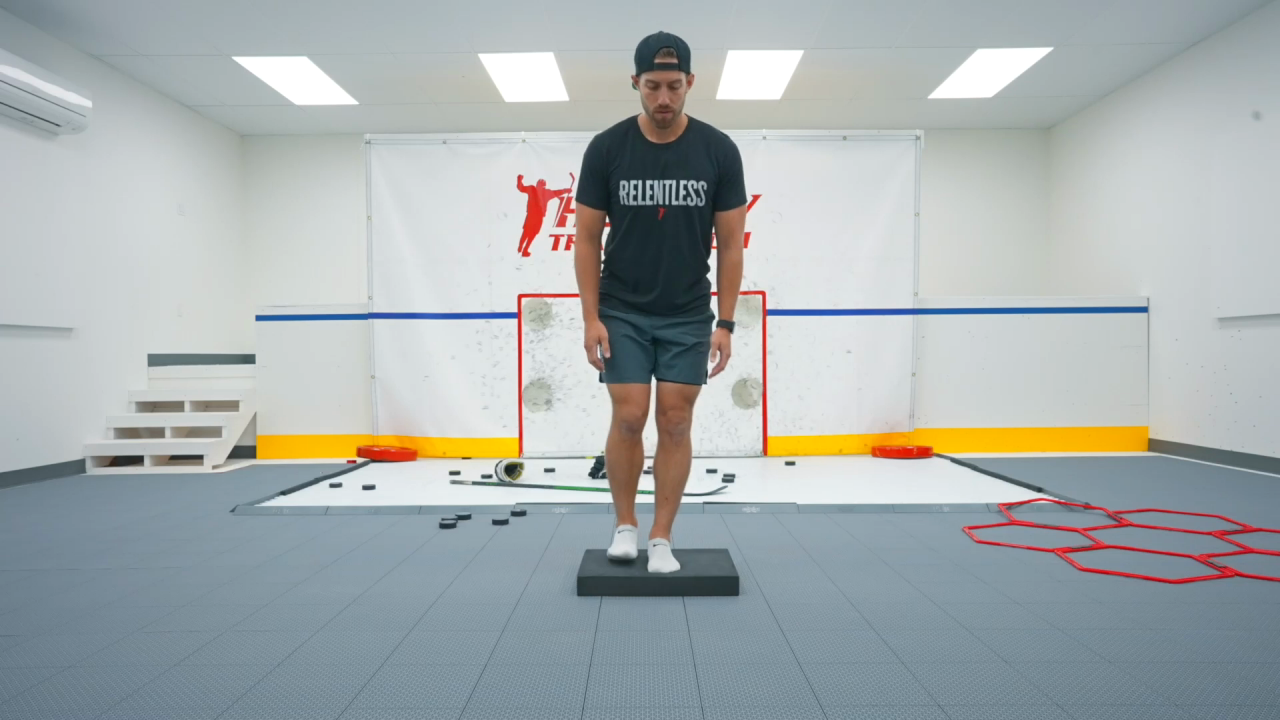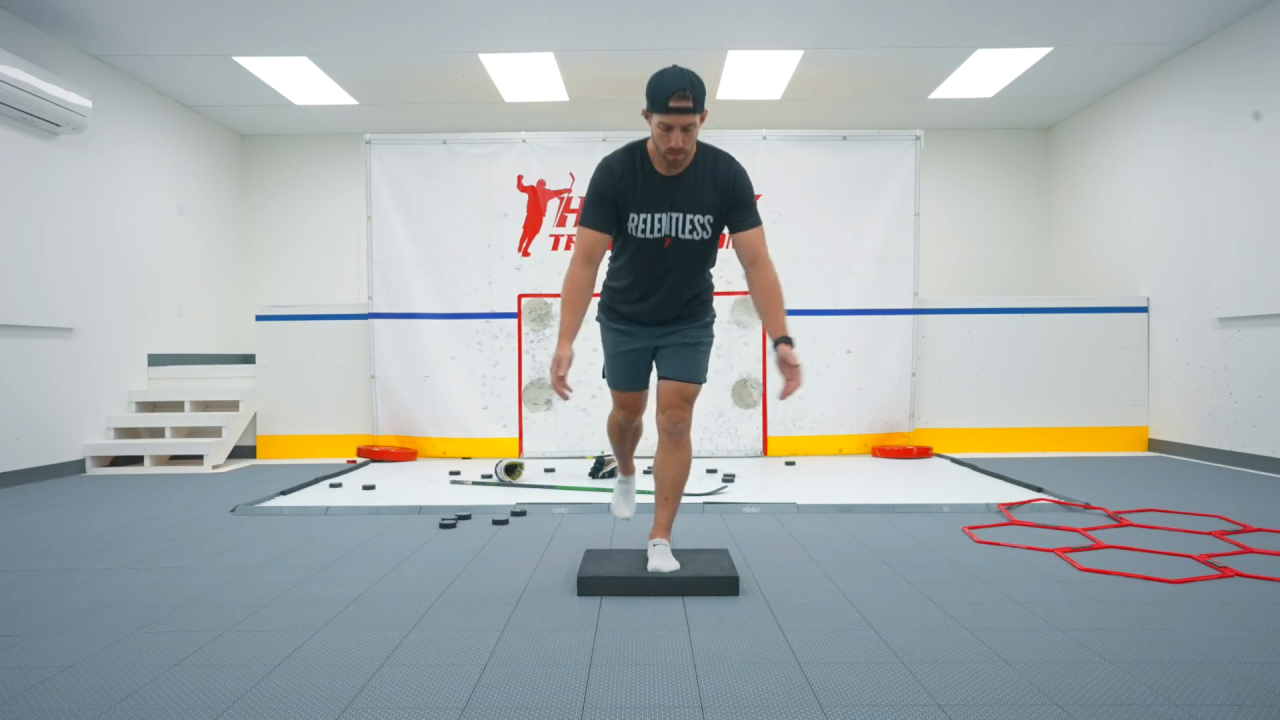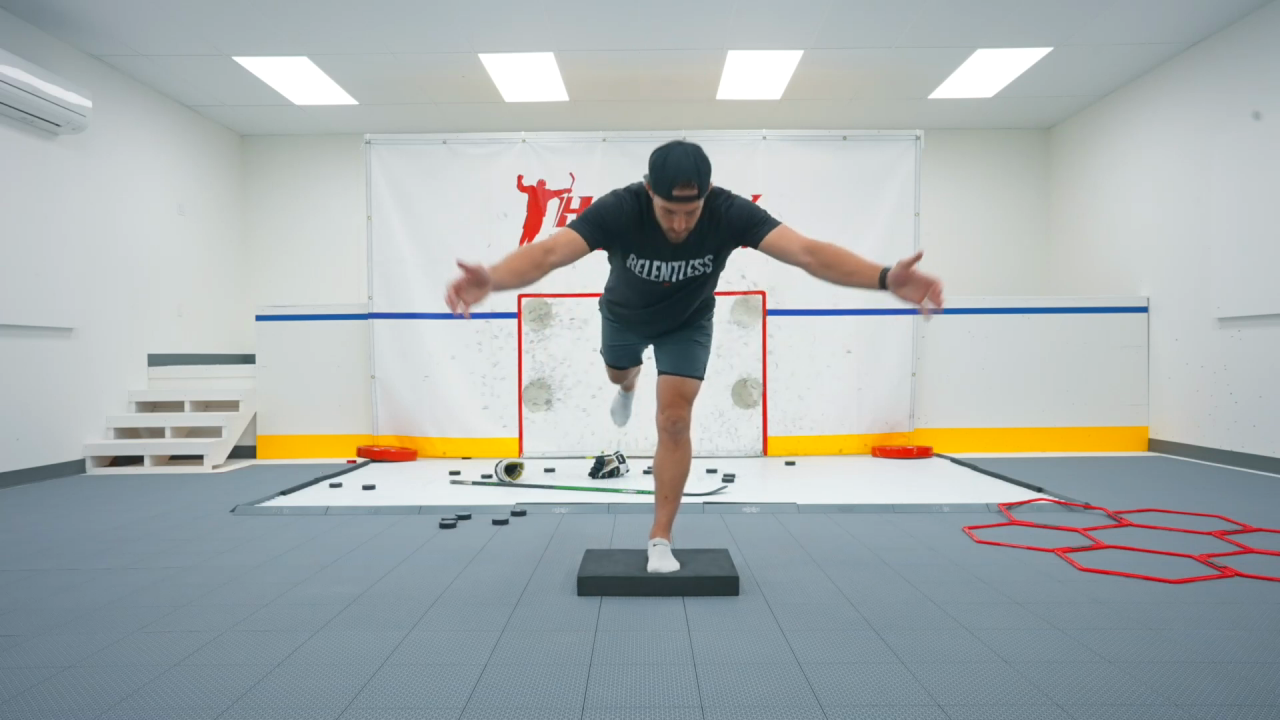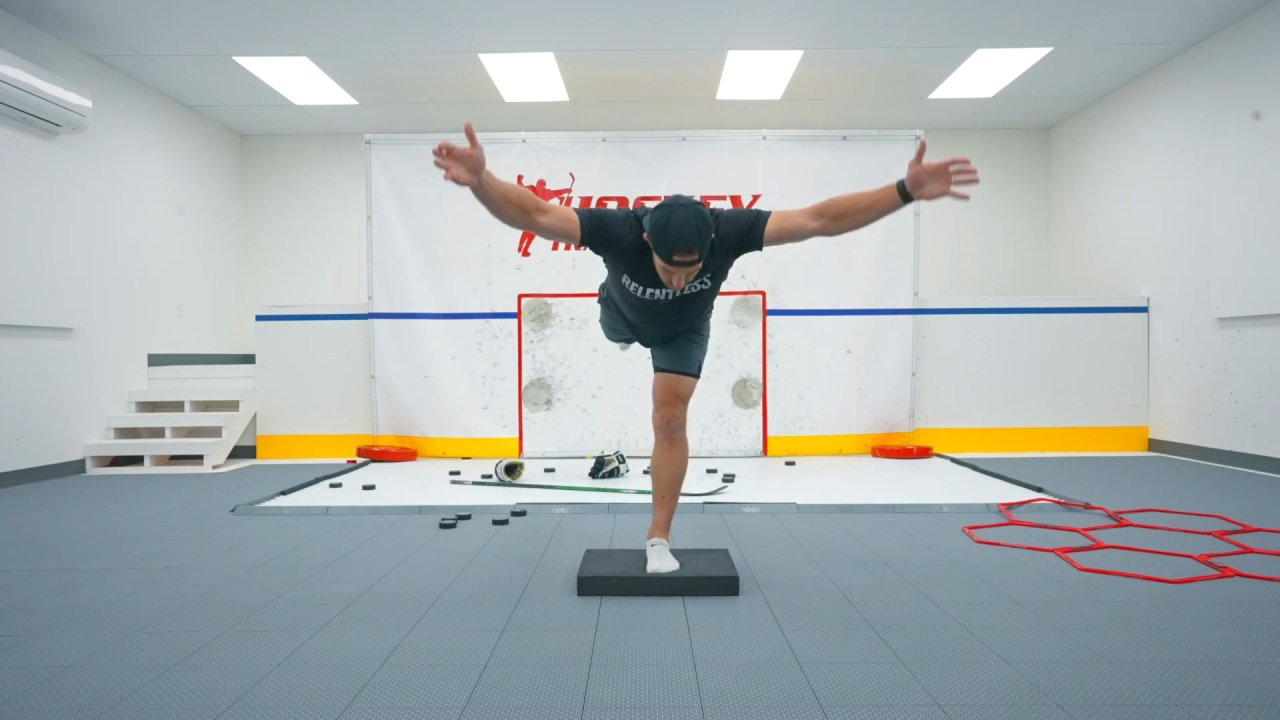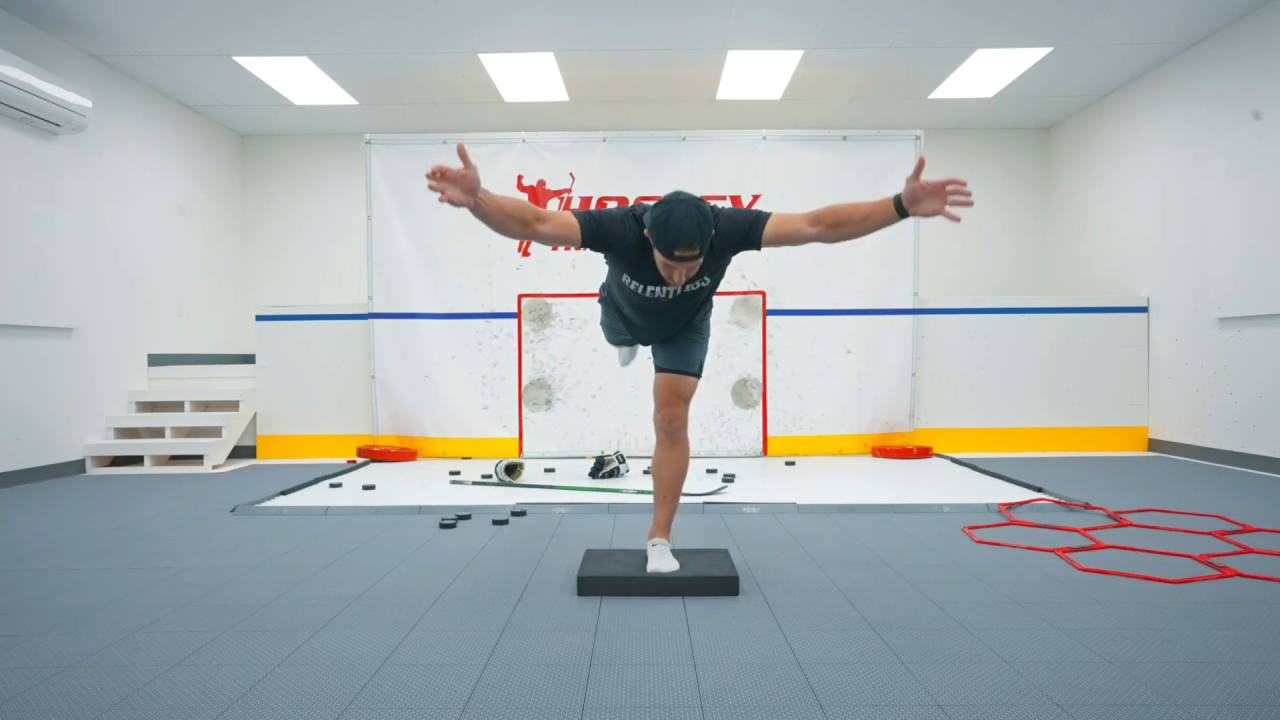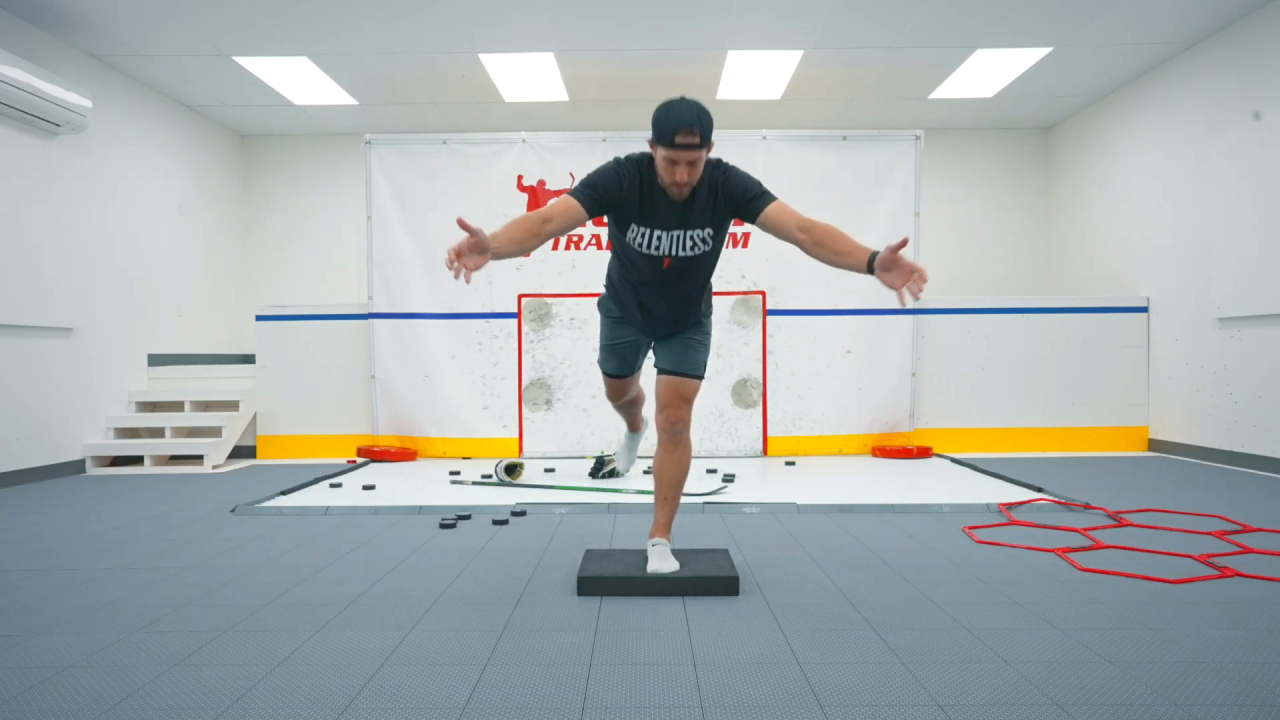
dt=0.4s
person 1, frame 1
left shoulder: (718, 150)
right shoulder: (607, 148)
left elbow: (730, 243)
right elbow: (587, 238)
left wrist: (725, 323)
right wrist: (591, 317)
left hip: (688, 315)
right hip: (622, 312)
left knee: (675, 423)
right knee: (629, 418)
left ankle: (661, 539)
right ankle: (625, 526)
person 1, frame 2
left shoulder: (726, 175)
right shoulder: (614, 172)
left elbow: (757, 263)
right elbow: (585, 261)
left wrist: (780, 340)
right wrist: (565, 341)
left hip: (688, 319)
right hip: (625, 316)
left knee: (675, 422)
right knee: (627, 413)
left ankle: (659, 540)
right ankle: (625, 476)
person 1, frame 3
left shoulder: (730, 212)
right shoulder: (618, 209)
left elbow: (807, 251)
right elbow: (549, 251)
left wrist: (885, 279)
right wrist: (490, 281)
left hip: (687, 322)
right hip: (625, 315)
left knee: (674, 419)
right knee: (618, 373)
left ankle: (660, 540)
right ankle: (627, 384)
person 1, frame 4
left shoulder: (728, 230)
right shoulder: (617, 230)
left elbow: (819, 219)
right elbow: (535, 213)
left wrist: (906, 191)
right wrist: (481, 180)
left hip: (684, 329)
right hip: (626, 313)
left knee: (669, 420)
right knee: (619, 337)
left ankle: (658, 540)
right ankle: (632, 339)
person 1, frame 5
left shoulder: (727, 228)
right shoulder: (620, 229)
left elbow: (818, 226)
right elbow: (535, 223)
left wrist: (902, 205)
right wrist: (476, 198)
left hip: (685, 327)
right hip: (624, 314)
left knee: (671, 418)
right knee: (625, 337)
left ankle: (659, 540)
right ankle: (633, 340)
person 1, frame 6
left shoulder: (729, 184)
right shoulder: (620, 177)
left elbow: (802, 229)
right elbow: (546, 220)
left wrist: (873, 262)
right wrist: (490, 245)
left hip: (686, 321)
right hip: (624, 311)
left knee: (675, 420)
right knee: (618, 393)
left ankle: (660, 540)
right ankle: (633, 428)
